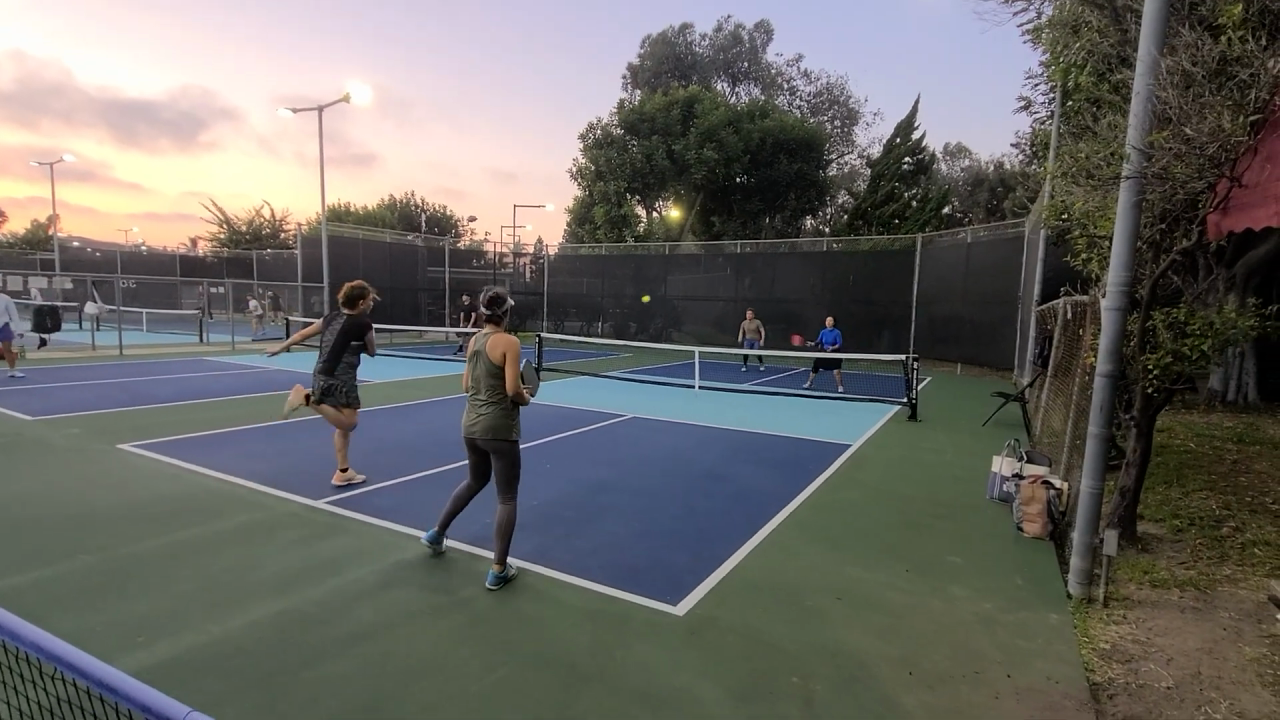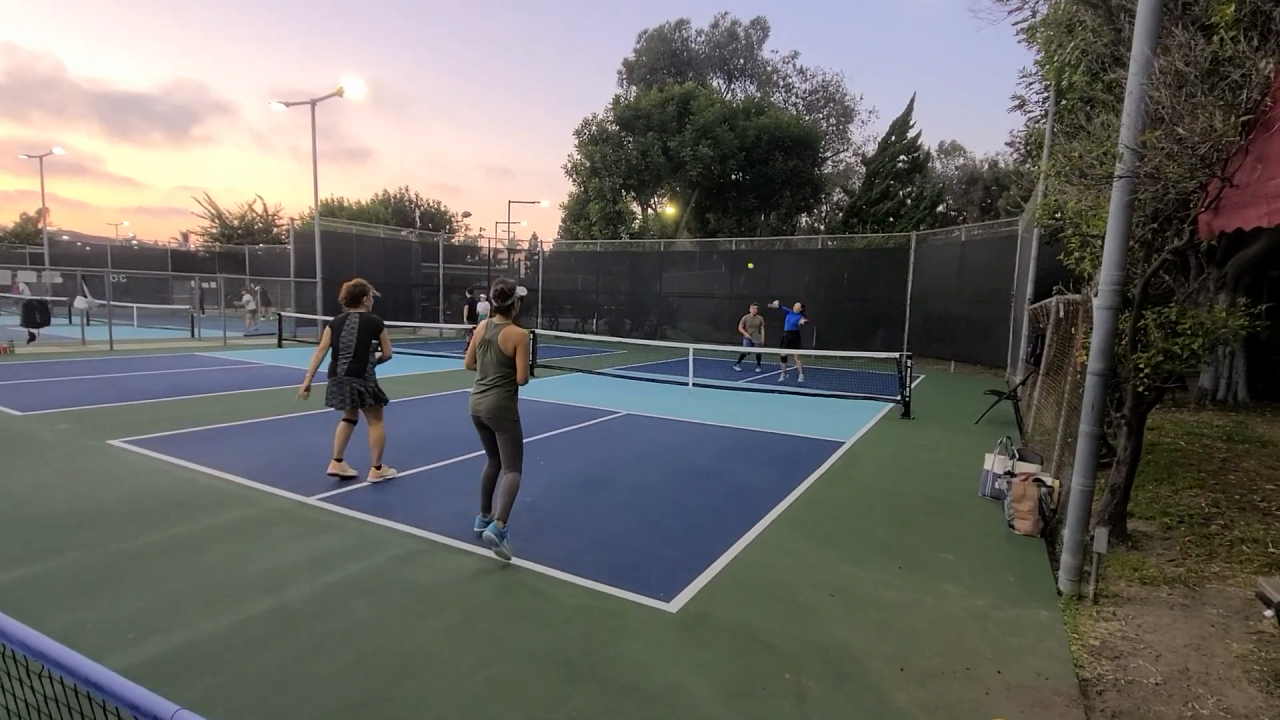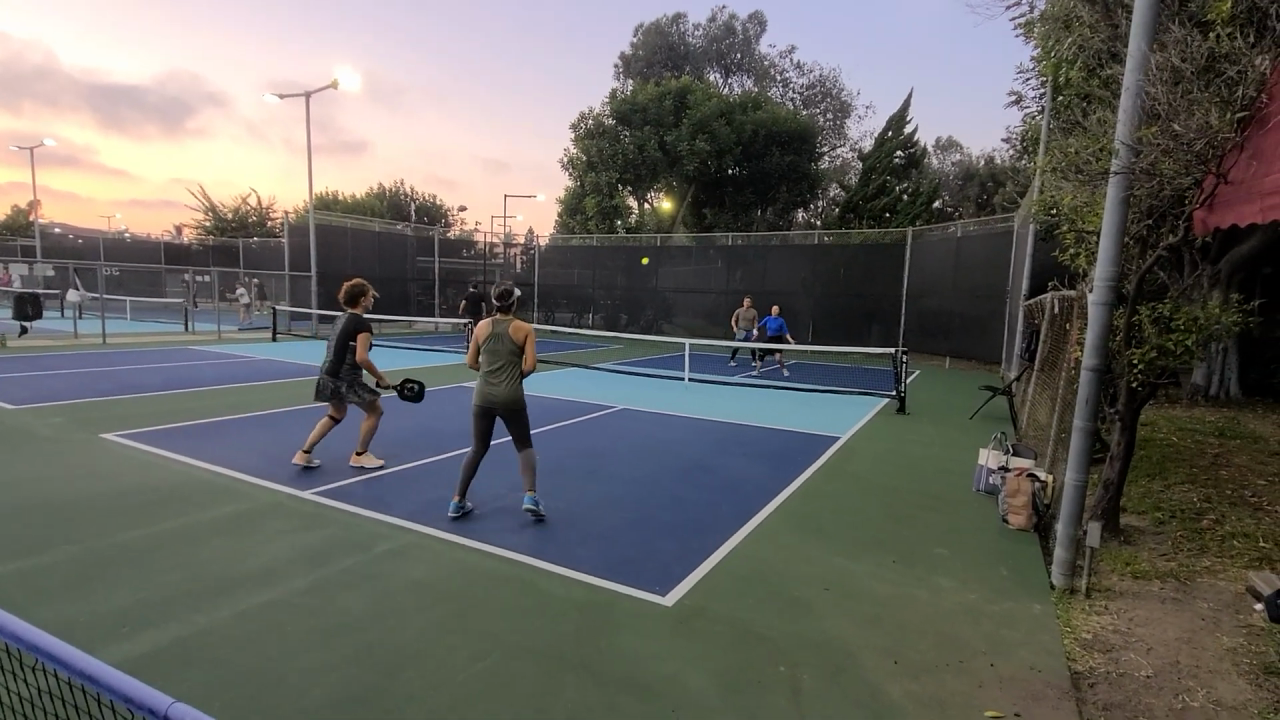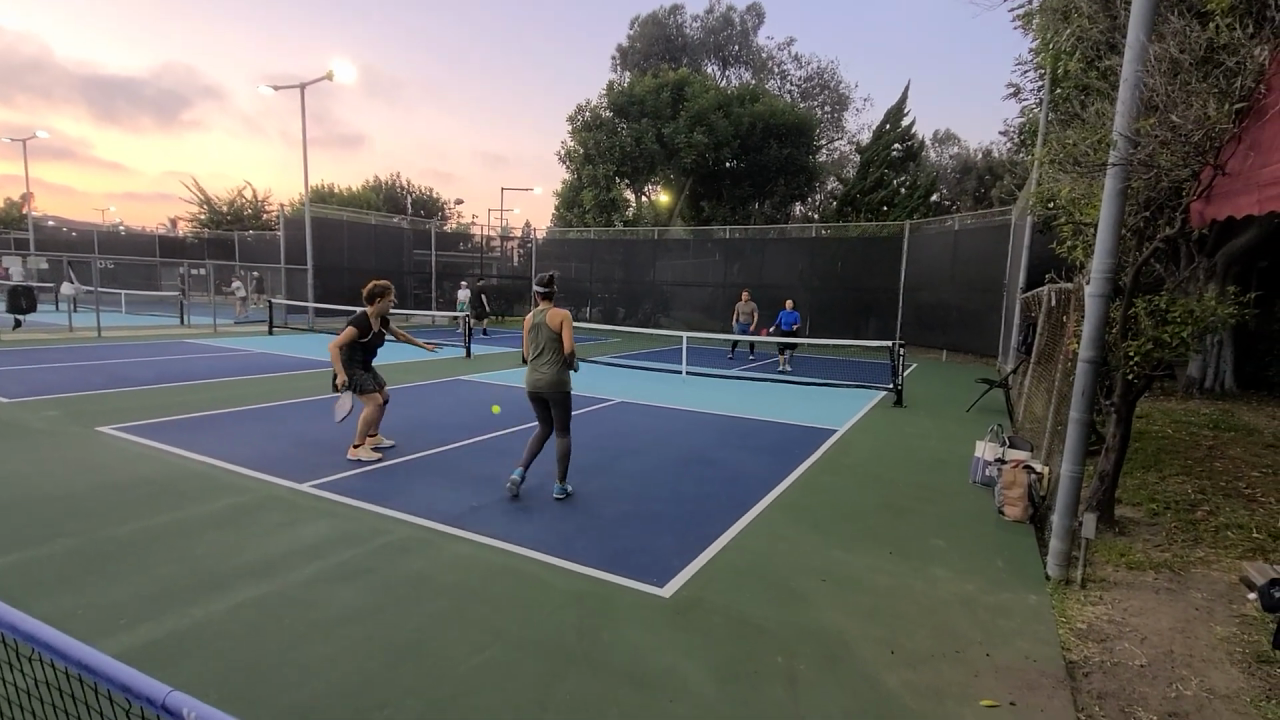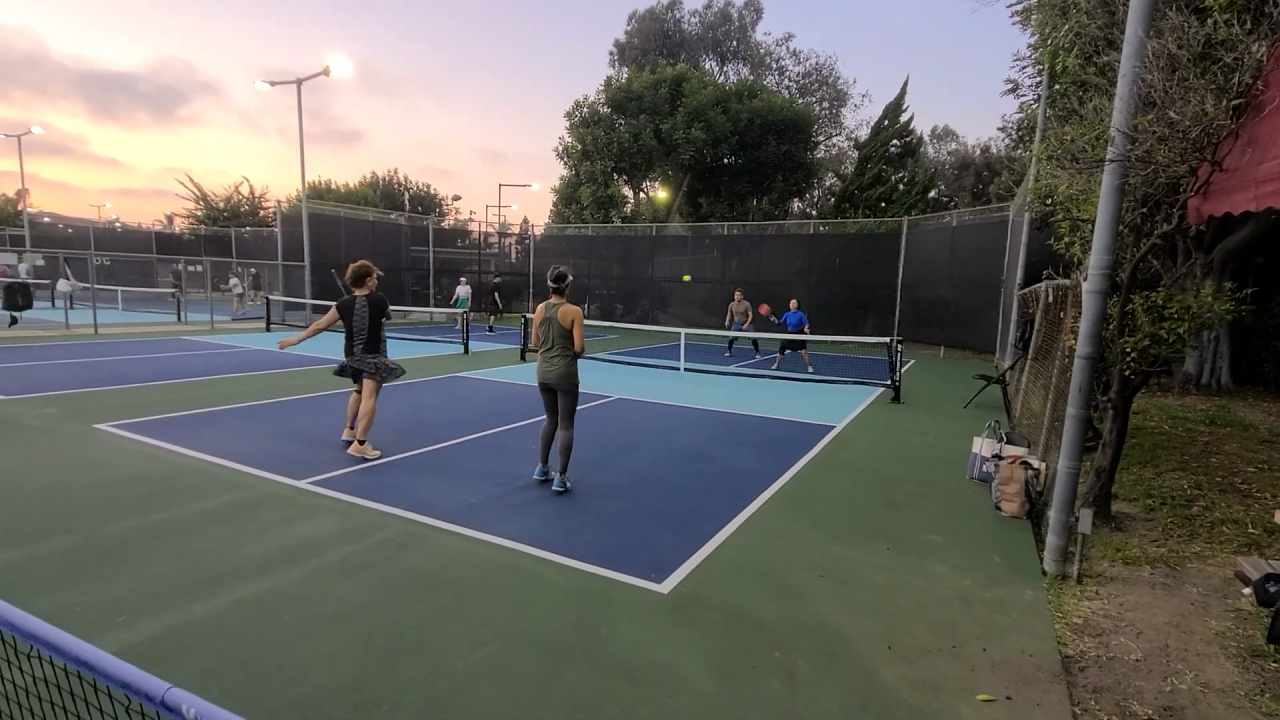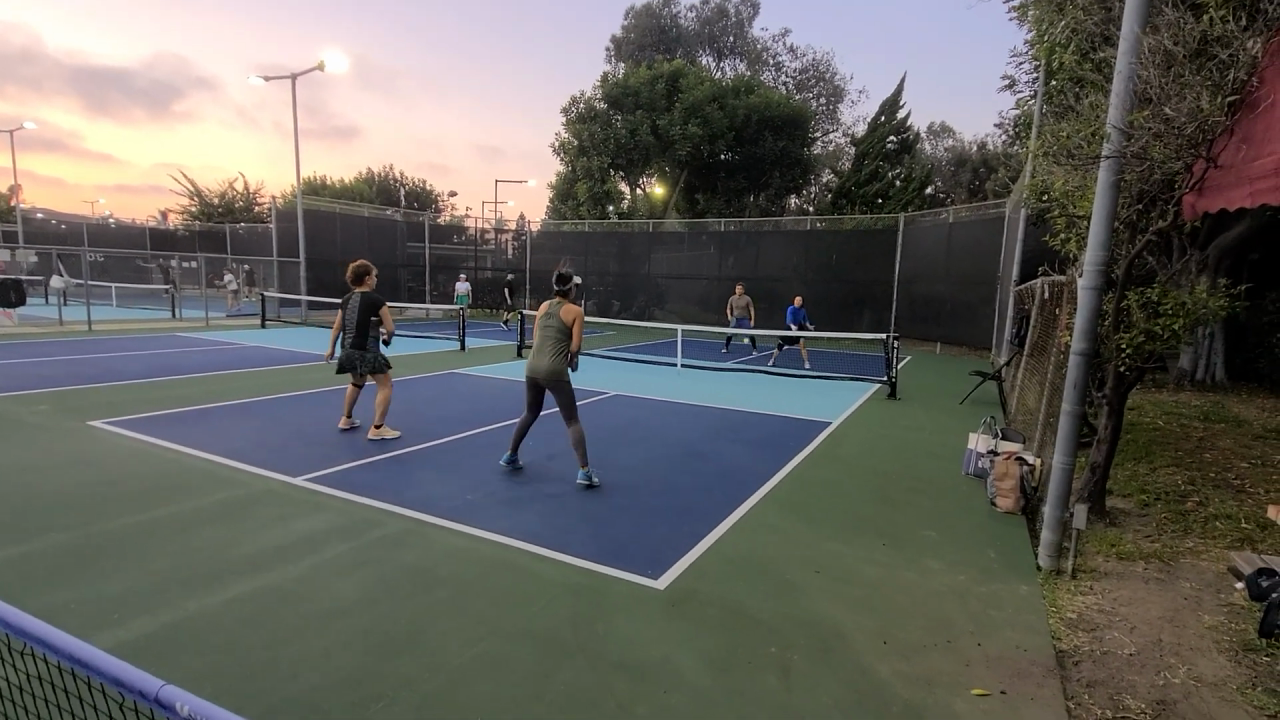
dt=0.5s
person 1, frame 1
left shoulder: (474, 341)
right shoulder: (509, 342)
right elbow: (513, 390)
right wrist: (525, 398)
left hip: (472, 425)
right hip: (500, 429)
left knee: (475, 481)
right knee: (507, 498)
left ankle: (436, 533)
right ankle: (498, 570)
person 1, frame 2
left shoulder: (481, 328)
right shoulder: (519, 335)
left elbow: (468, 364)
right elbow: (522, 379)
left hip: (478, 405)
right hip: (501, 408)
left knee: (495, 461)
right knee: (512, 470)
left ankle: (485, 517)
right ankle: (498, 528)
person 1, frame 3
left shoulder: (482, 326)
right shoulder: (525, 329)
left elbow: (471, 363)
right elbow: (530, 366)
left hip: (483, 396)
right hip: (511, 398)
left knee: (478, 448)
right knee: (525, 448)
left ankle: (457, 502)
right ankle: (530, 496)
person 1, frame 4
left shoulder: (529, 318)
right shoulder: (562, 315)
left elbow: (527, 355)
right elbow: (569, 350)
right wrist: (570, 364)
left hip: (533, 381)
right hip: (556, 382)
left knee: (543, 429)
right knee: (563, 433)
left ankle: (520, 471)
right ankle: (561, 486)
person 1, frame 5
left shoulder: (540, 309)
right shoulder: (574, 311)
left elbow: (535, 342)
right elbow: (579, 347)
right wrist: (571, 352)
left hip: (543, 372)
right hip: (565, 374)
left knee: (551, 420)
right knee: (565, 426)
left ankle: (542, 468)
right ankle: (560, 478)
person 1, frame 6
left shoulder: (544, 306)
right shoulder: (576, 311)
right elbow: (575, 347)
right wrist: (572, 361)
left hip: (533, 368)
right hip: (555, 372)
left knee: (531, 413)
right knee: (572, 422)
left ankle: (510, 455)
right ankle: (584, 472)
person 2, frame 1
left shoulder: (331, 317)
right shoulder: (363, 324)
left elbow: (302, 334)
right elbow: (371, 352)
left wrist: (281, 348)
left hip: (323, 376)
right hip: (339, 379)
left knee: (346, 423)
right knee: (348, 423)
left ankle: (343, 472)
right ankle: (306, 398)
person 2, frame 2
left shoulder: (335, 322)
right shoulder: (375, 323)
left elbow: (320, 351)
right elbow: (387, 354)
left wrist: (308, 380)
left hip: (336, 379)
right hip: (361, 380)
left knee: (349, 418)
right knee: (376, 422)
left ankle: (337, 463)
right ankle: (377, 469)
person 2, frame 3
left shoulder: (341, 319)
right shoulder: (362, 325)
right elbow: (361, 359)
right wrist: (380, 378)
left hip: (329, 376)
right hip: (345, 379)
left knee: (336, 415)
right knee: (375, 411)
left ankle: (304, 454)
right ankle: (360, 455)
person 2, frame 4
left shoulder: (382, 319)
right shoulder: (360, 322)
left elbow: (400, 334)
right elbow: (334, 346)
left wrist: (422, 345)
right wrist: (340, 373)
left hip: (364, 367)
right hip: (351, 368)
left knee: (383, 397)
right knee: (374, 403)
left ankle: (372, 437)
right ankle: (357, 448)
person 2, frame 5
left shoulder: (343, 303)
right shoulder: (379, 299)
left elbow: (320, 326)
right elbow: (387, 317)
left wrist: (296, 339)
left hip: (353, 356)
right hip: (374, 356)
left knee: (359, 391)
right knee: (370, 397)
left ankle: (349, 431)
right ankle: (360, 444)
person 2, frame 6
left shoulder: (347, 299)
right shoulder: (376, 300)
left elbow: (336, 327)
right elbow: (390, 329)
left wrist: (330, 348)
right wrist: (387, 338)
left hip: (348, 350)
right hip: (366, 352)
left knee: (357, 382)
right knee: (385, 386)
left ankle: (346, 419)
right ankle: (378, 428)
